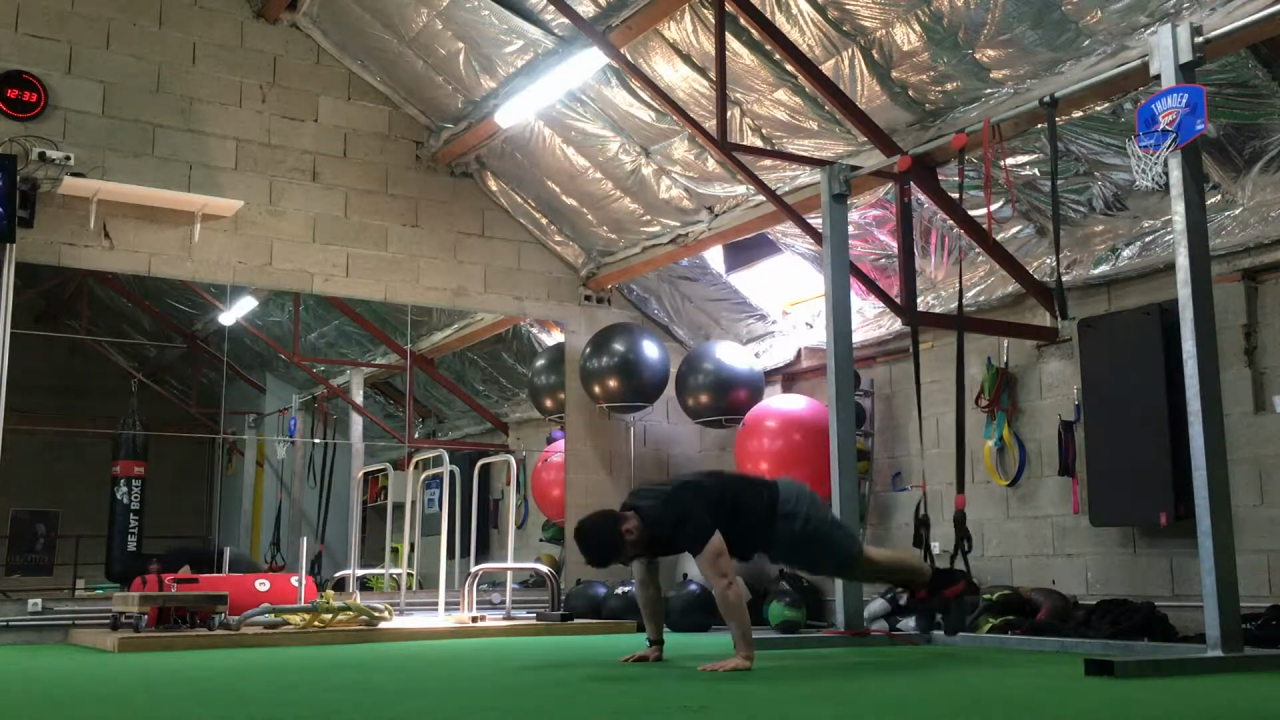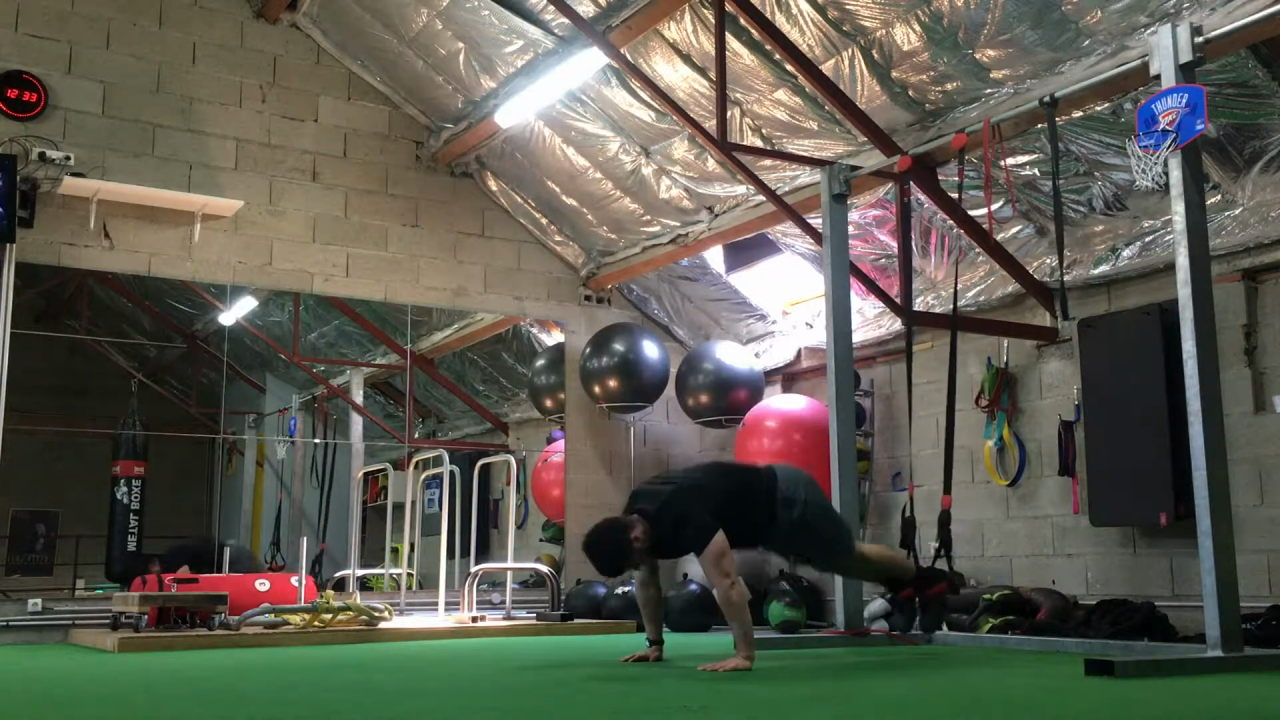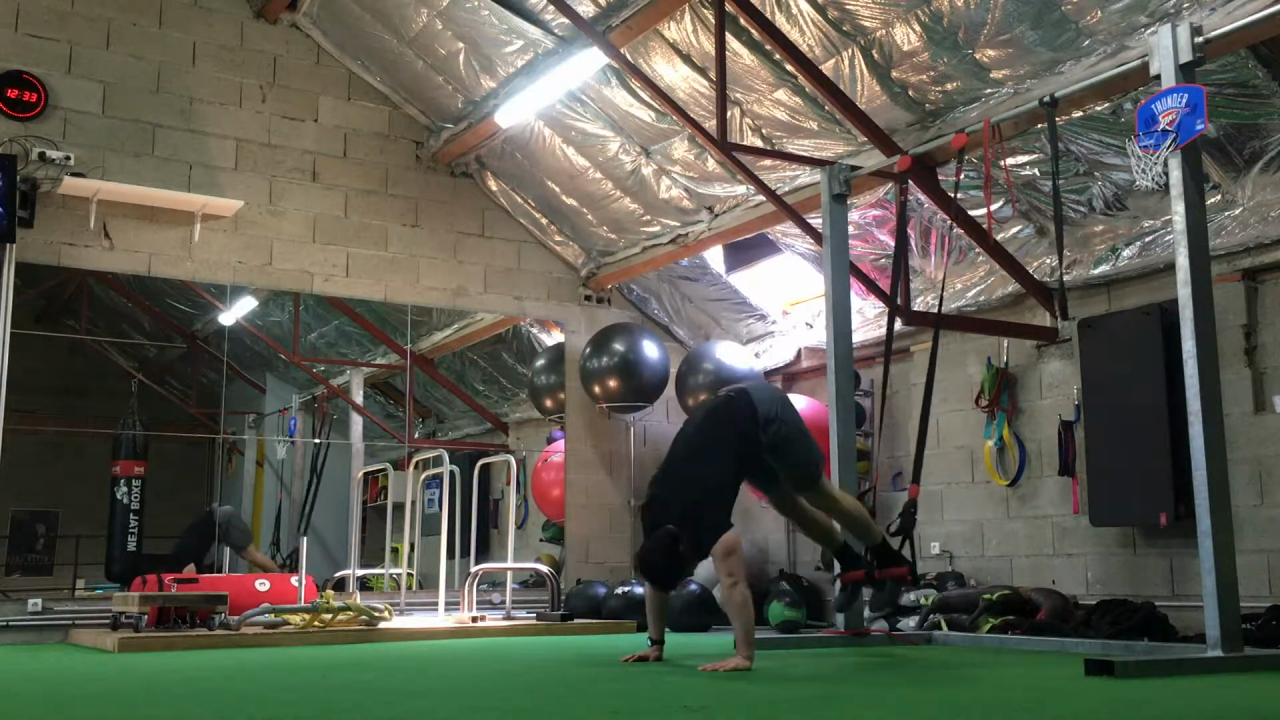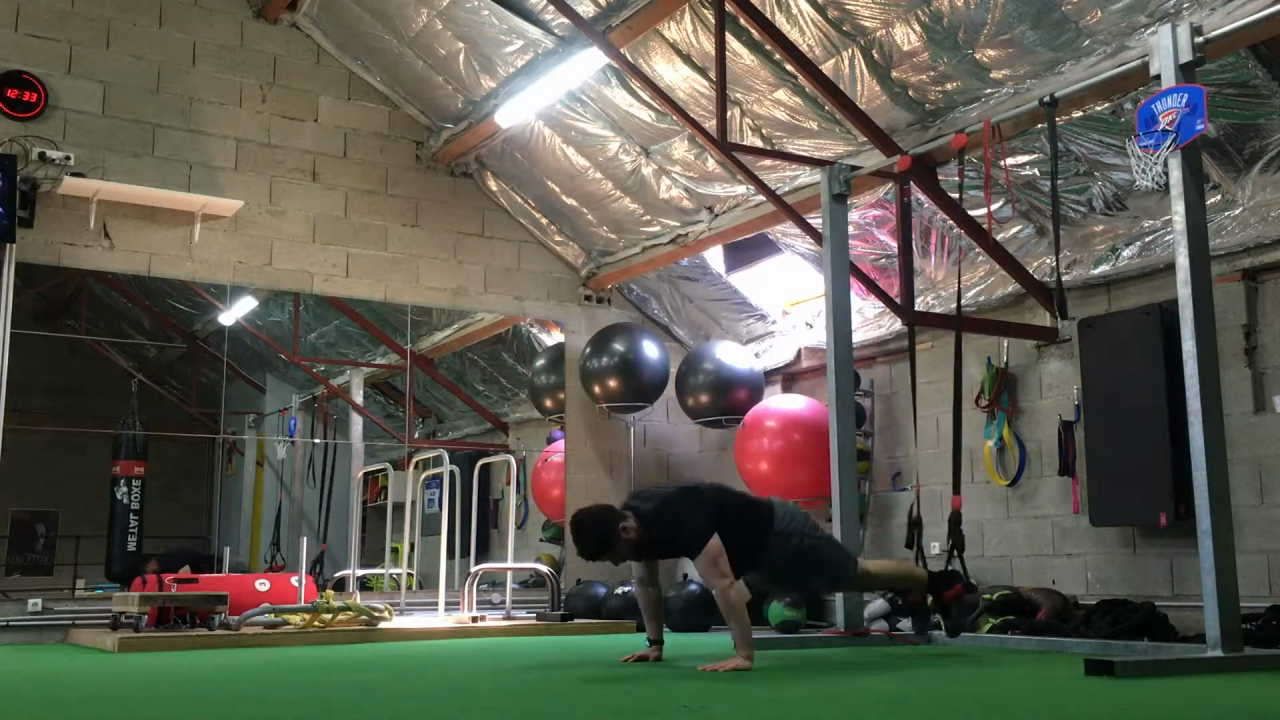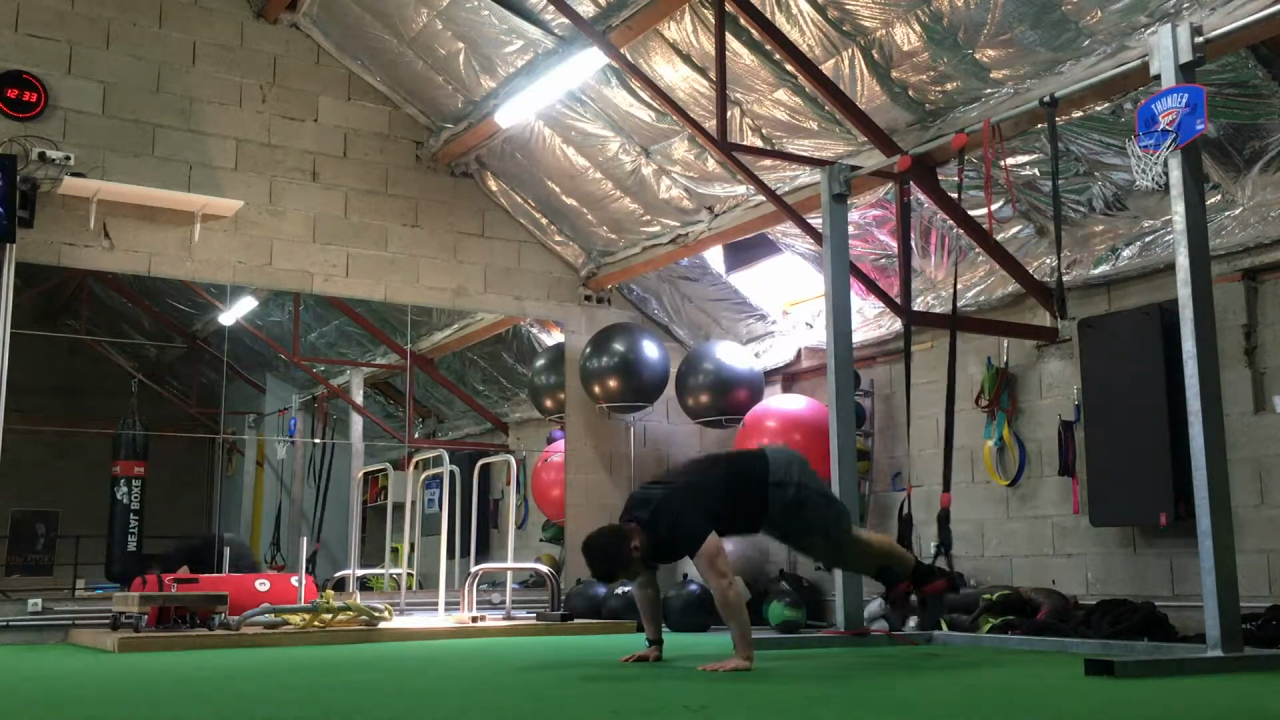
dt=0.4s
person 1, frame 1
left shoulder: (679, 513)
right shoulder: (638, 516)
left elbow: (724, 582)
right elbow: (646, 581)
left wrist: (744, 654)
right wrist: (654, 643)
left hip: (785, 512)
right hip: (768, 521)
left knee: (857, 561)
right knee: (843, 567)
left ankle: (944, 580)
right ankle: (918, 588)
person 1, frame 2
left shoulder: (682, 515)
right shoulder: (636, 521)
left elbow: (727, 582)
right elbow: (646, 582)
left wrist: (744, 653)
right wrist: (654, 643)
left hip: (787, 498)
right hip: (766, 514)
left knee: (848, 555)
right knee: (834, 561)
left ankle: (927, 580)
right ankle: (901, 584)
person 1, frame 3
left shoulder: (701, 514)
right shoulder: (656, 514)
left elbow: (733, 582)
right elbow: (657, 580)
left wrist: (744, 655)
right wrist: (656, 643)
left hip: (762, 412)
left knee: (819, 494)
right knee: (784, 501)
left ankle: (888, 558)
right ankle: (852, 564)
person 1, frame 4
left shoulder: (678, 515)
right shoulder: (636, 518)
left elbow: (724, 583)
right elbow: (646, 582)
left wrist: (744, 654)
right wrist: (655, 643)
left hip: (779, 534)
right hip: (760, 547)
left knee: (855, 575)
right knee: (834, 582)
left ankle: (943, 584)
right ankle: (914, 592)
person 1, frame 5
left shoulder: (675, 519)
right shoulder: (633, 523)
left elbow: (722, 582)
right elbow: (645, 585)
left wrist: (743, 654)
right wrist: (653, 643)
left hip: (782, 480)
right hip: (761, 492)
left knee: (847, 541)
right knee: (817, 547)
left ankle: (924, 575)
right ankle: (894, 579)
